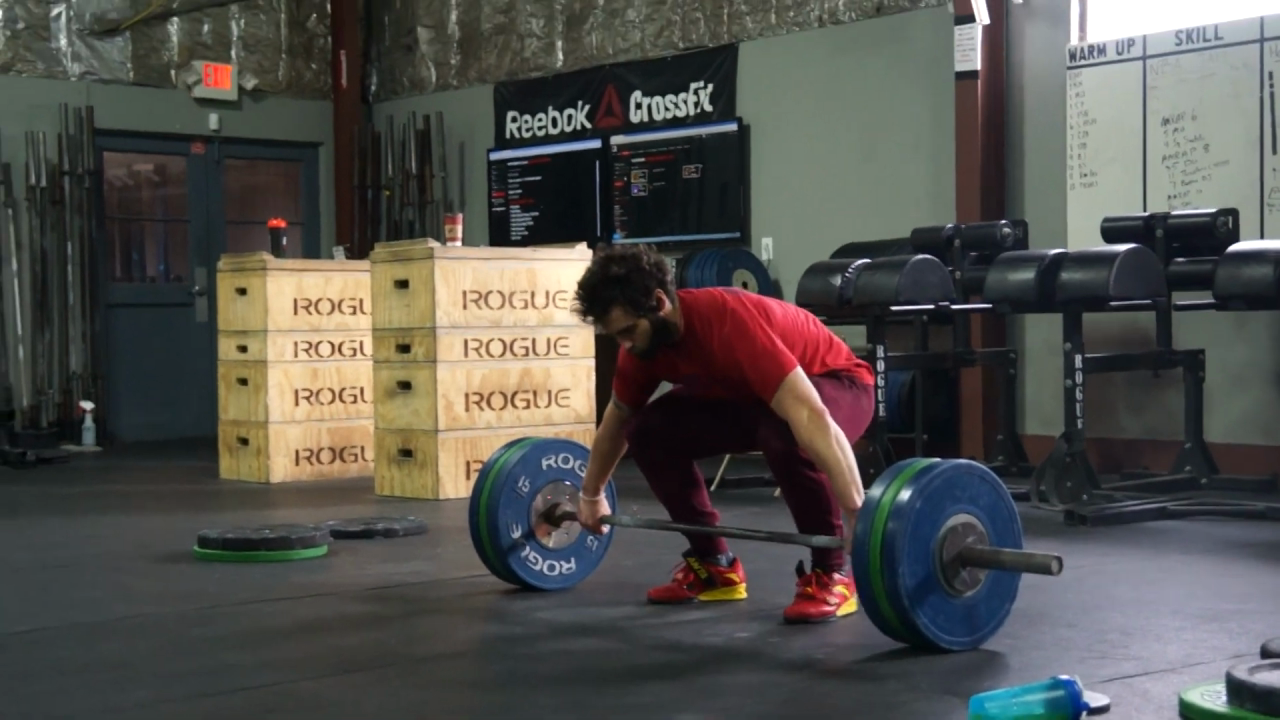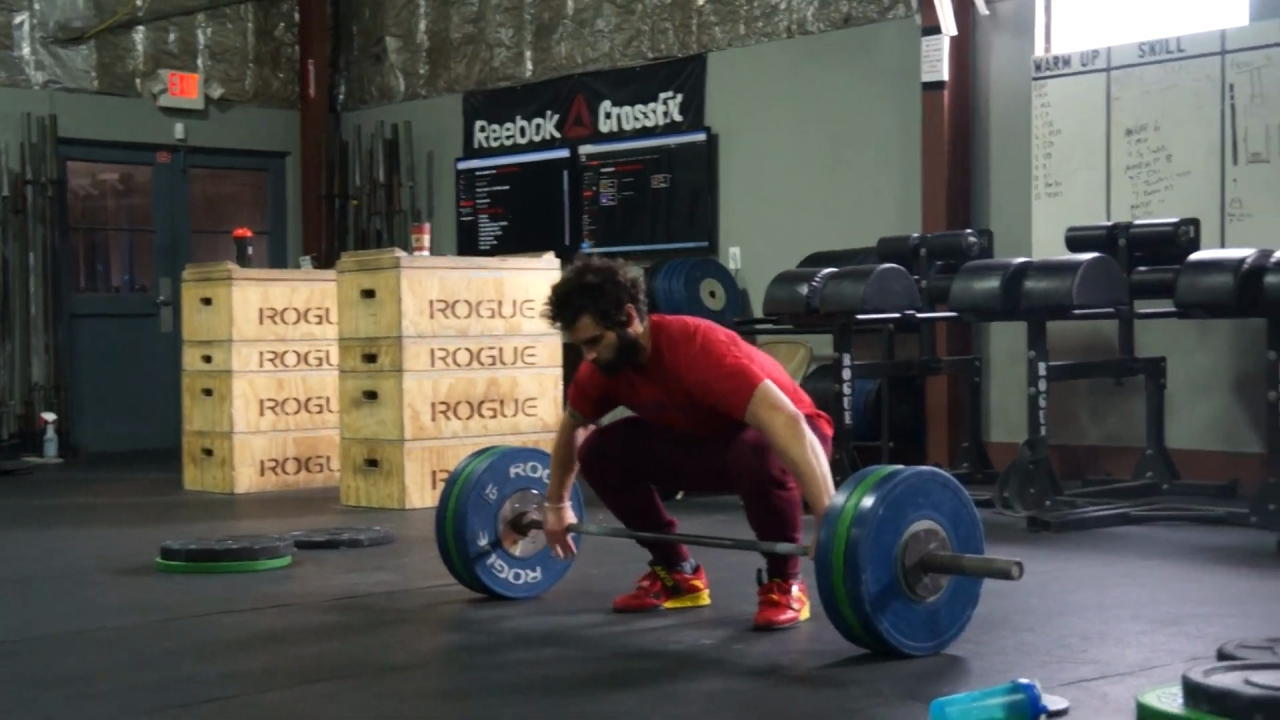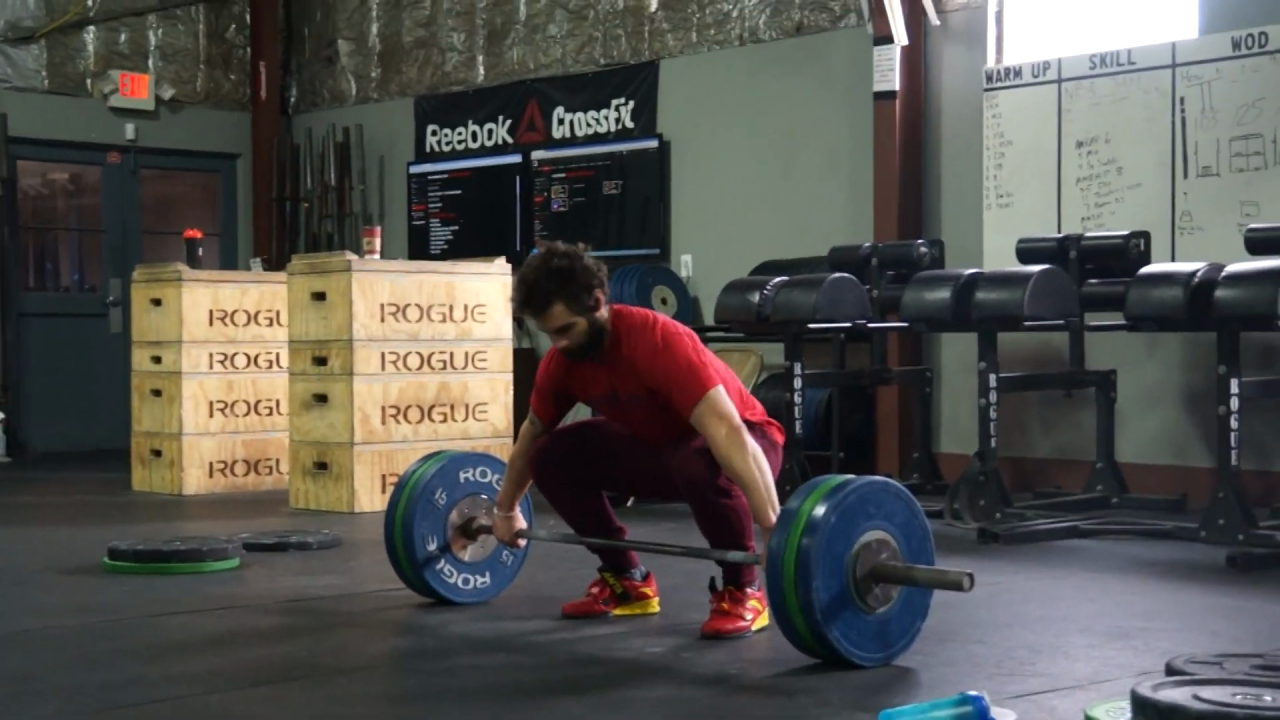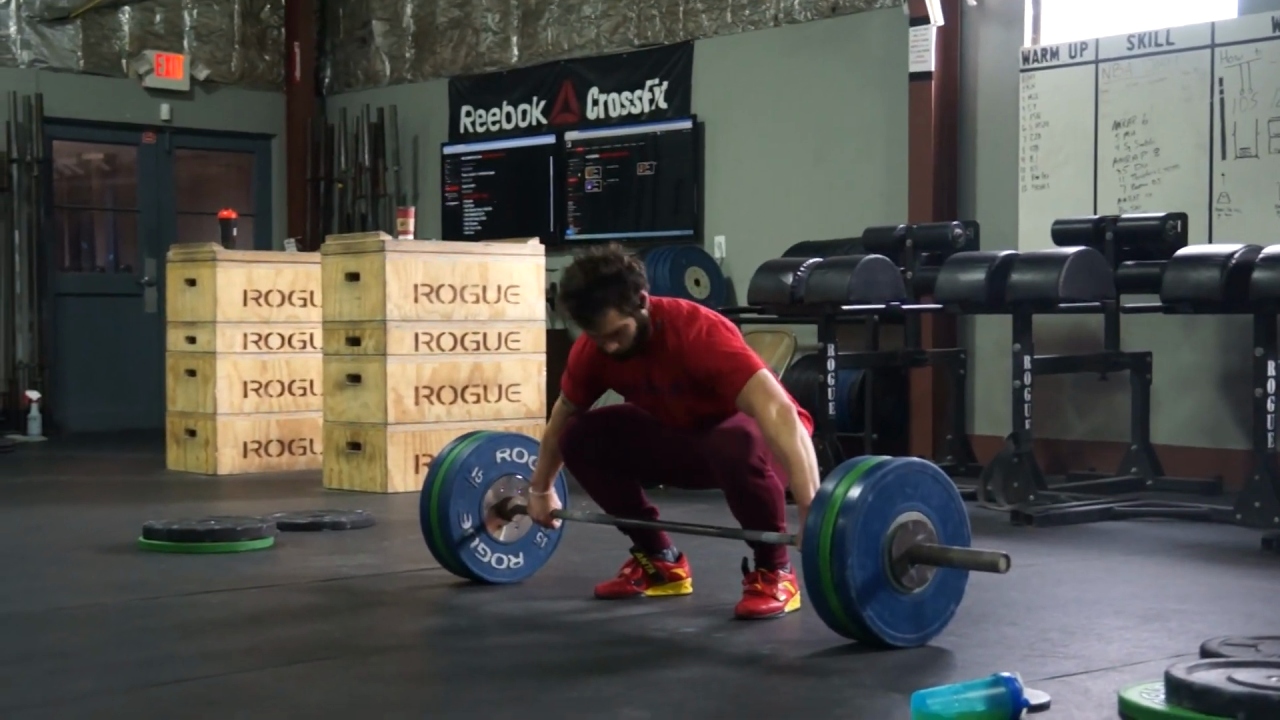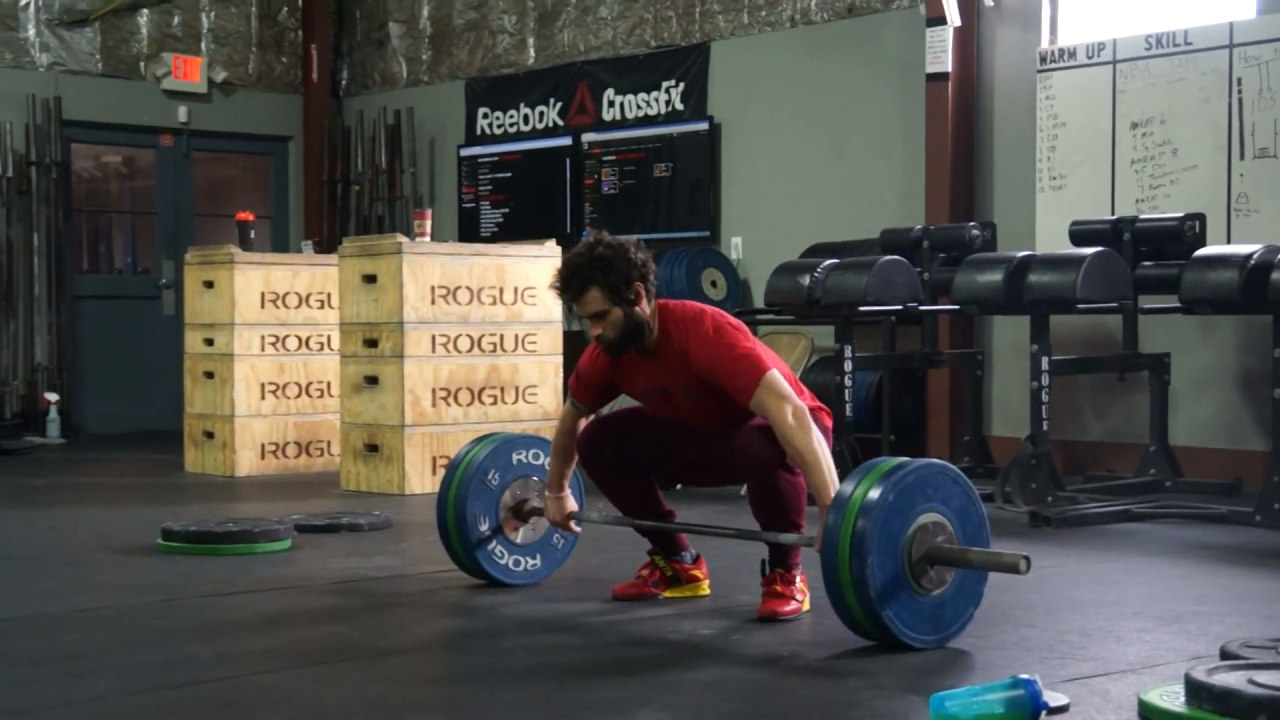
dt=0.7s
person 1, frame 1
left shoulder: (728, 324)
right shoulder: (643, 340)
left elbow: (808, 415)
right elbow: (617, 418)
left wrist: (859, 515)
right wrist: (591, 495)
left hip: (836, 384)
left knee: (786, 440)
right knee: (646, 431)
left ankle: (832, 574)
right ankle: (714, 563)
person 1, frame 2
left shoulder: (697, 349)
right shoulder: (604, 365)
left elbow: (785, 424)
right elbow: (570, 426)
right wrist: (556, 505)
left hip: (790, 429)
left knee: (759, 458)
right knee: (598, 453)
left ankle: (785, 583)
right ankle: (676, 572)
person 1, frame 3
left shoulder: (658, 341)
right shoulder: (562, 360)
left elbow: (727, 433)
right elbow: (532, 432)
left wrist: (777, 533)
right wrist: (506, 511)
left hip: (745, 442)
right hip: (659, 445)
left knee: (702, 465)
right knee: (550, 456)
left ankle: (742, 591)
right ankle: (626, 579)
person 1, frame 4
left shoulder: (701, 332)
right shoulder: (593, 349)
left elbow: (778, 412)
right elbow: (565, 413)
left wrist: (812, 511)
right wrist: (541, 490)
left hip: (743, 429)
right hip: (686, 435)
left knee: (736, 449)
right knee: (580, 438)
left ankle: (774, 572)
right ankle: (659, 560)
person 1, frame 5
left shoulder: (706, 335)
right shoulder: (604, 357)
left elbow: (791, 415)
right elbow: (572, 416)
right wrist: (555, 492)
left hip: (785, 428)
right hip: (704, 434)
left knee: (766, 448)
right knee: (598, 442)
left ankle: (786, 573)
right ankle: (677, 562)
